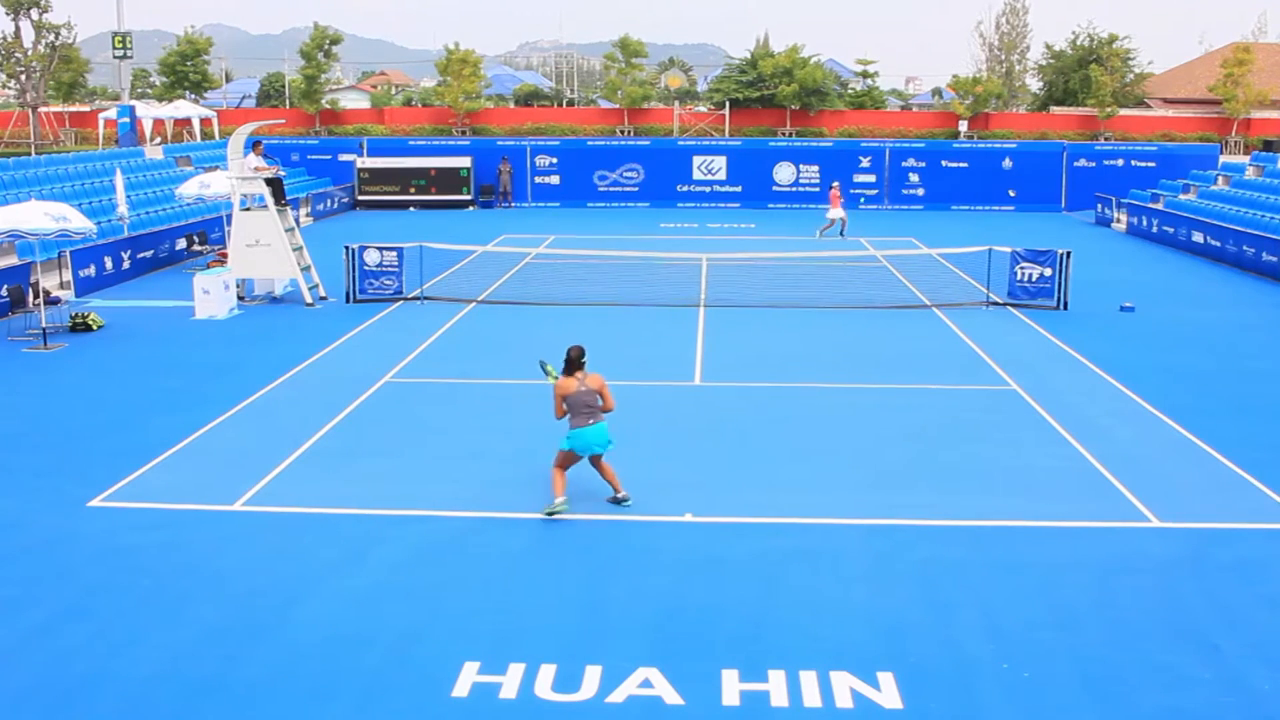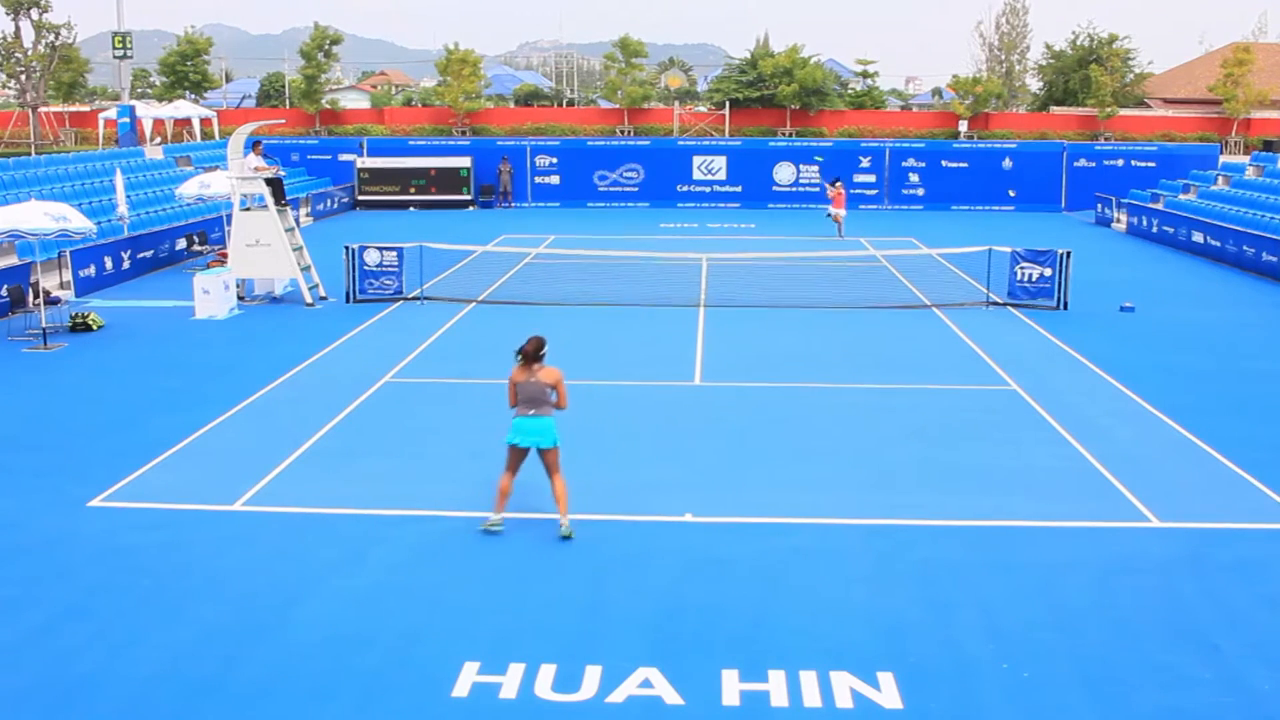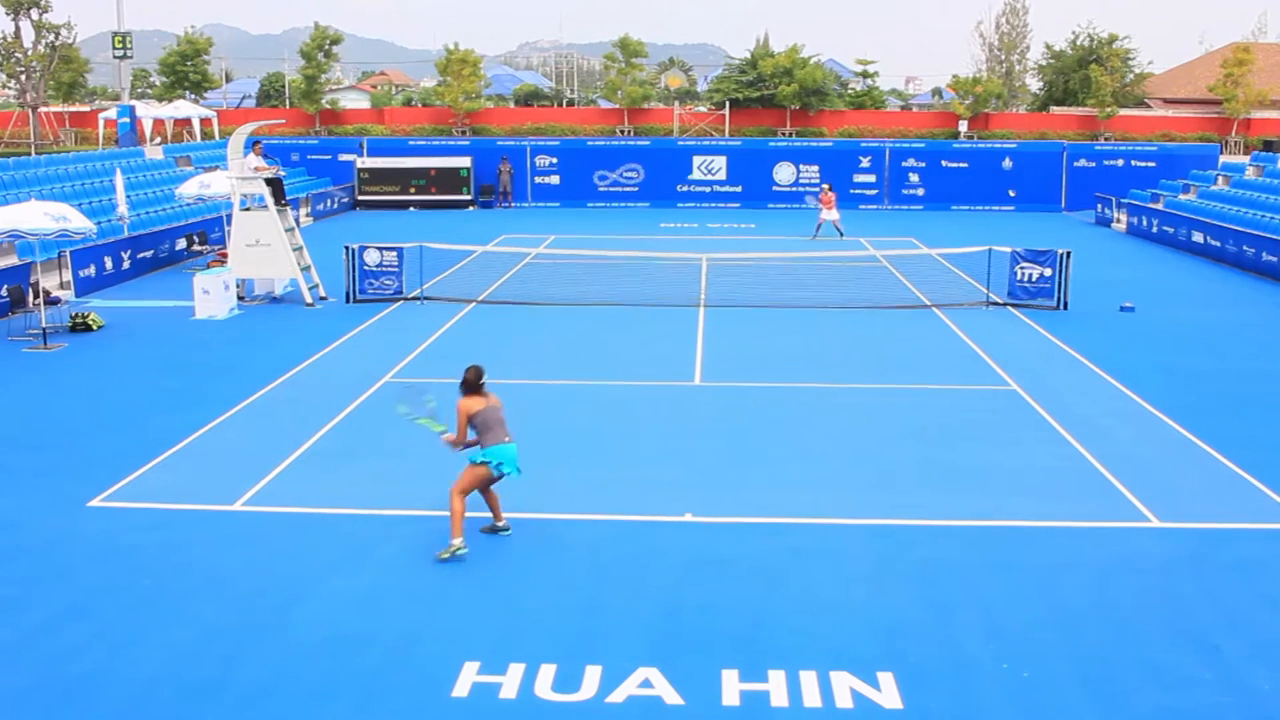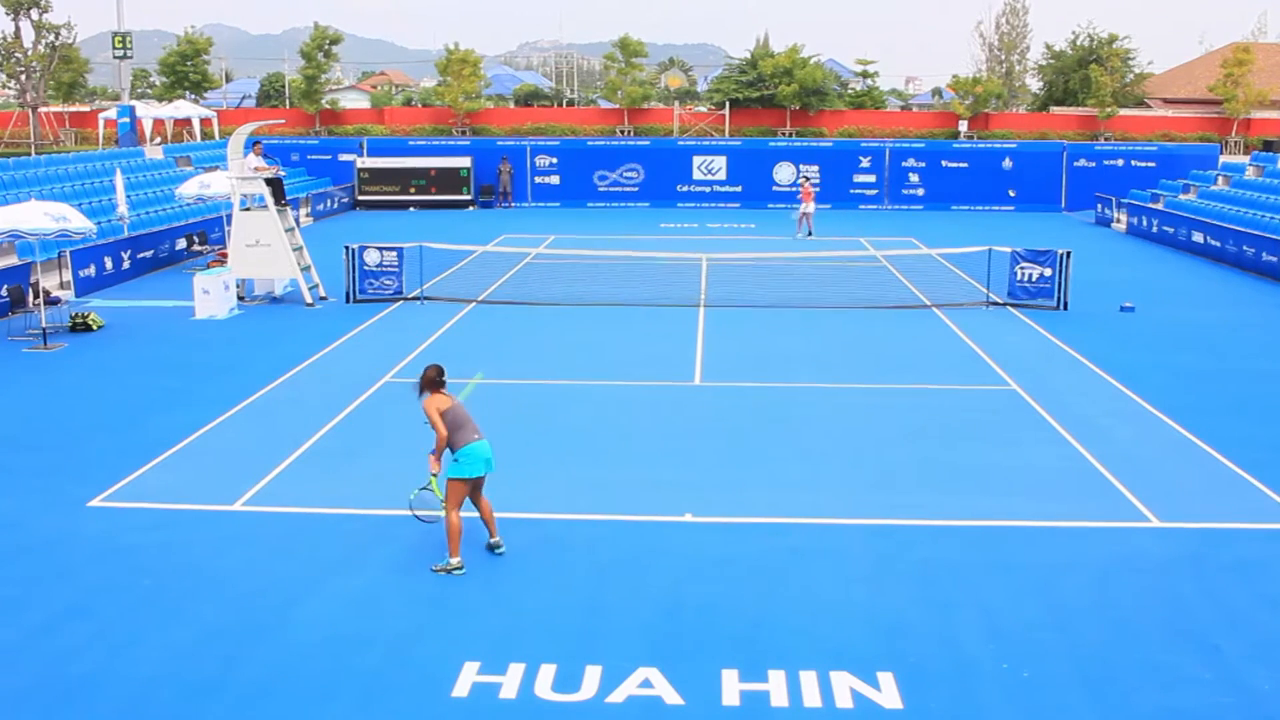
dt=0.4s
person 1, frame 1
left shoulder: (560, 384)
right shoulder: (597, 380)
left elbow: (559, 415)
right elbow: (610, 407)
left hip: (578, 434)
right hip: (599, 431)
left knee: (558, 468)
right knee: (597, 464)
left ankle: (559, 502)
right ankle: (621, 495)
person 1, frame 2
left shoulder: (516, 373)
right shoulder: (554, 373)
left elbow: (512, 404)
right elbow: (562, 405)
left hip: (521, 425)
right hip: (544, 425)
left knee: (510, 473)
right knee: (555, 475)
left ankle: (496, 518)
right ankle: (564, 522)
person 1, frame 3
left shoulder: (464, 403)
right shoulder: (494, 399)
left elbow: (461, 438)
left wrist: (453, 440)
right wrist: (466, 443)
left hip: (494, 454)
right hip: (510, 450)
left knee: (457, 493)
right knee: (482, 486)
left ankle: (456, 544)
right ankle: (500, 523)
person 1, frame 4
left shoulder: (429, 402)
right shoulder: (452, 398)
left elbow: (442, 435)
left wrist: (436, 460)
right wrist: (436, 454)
left hip: (466, 454)
right hip: (482, 447)
left knee: (451, 510)
right knee: (478, 497)
left ankle: (455, 561)
right ankle: (495, 540)
